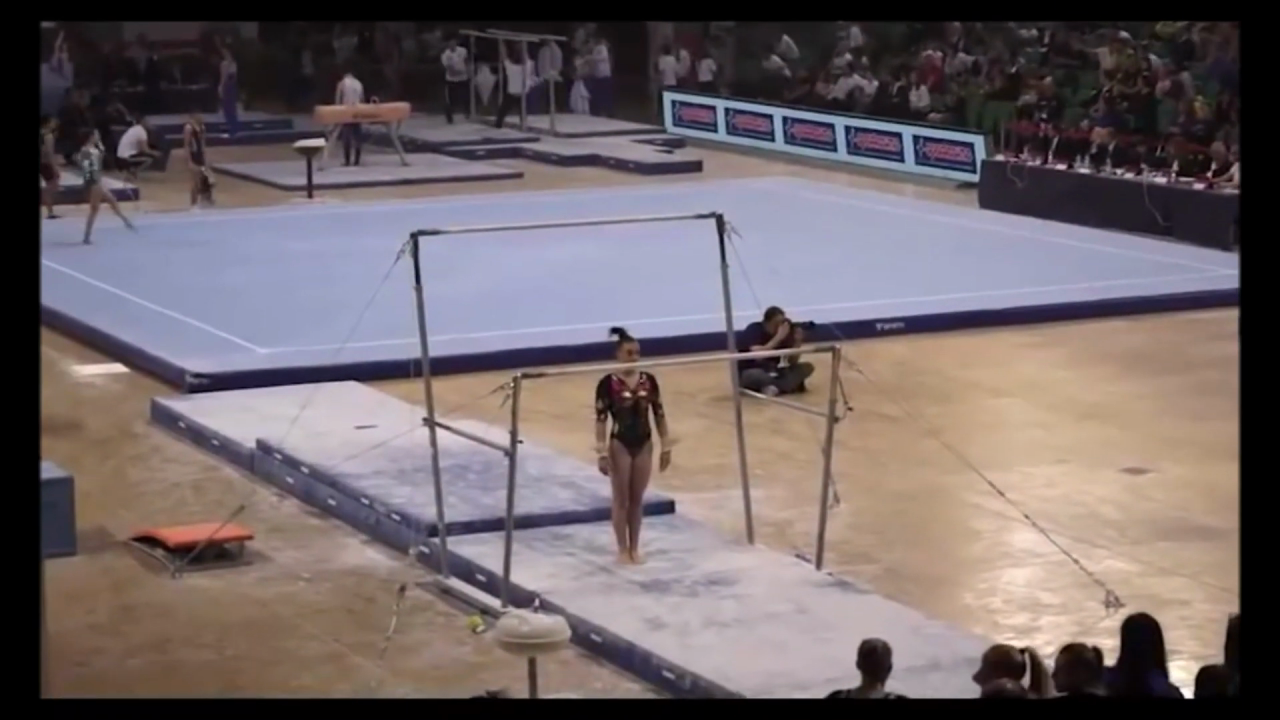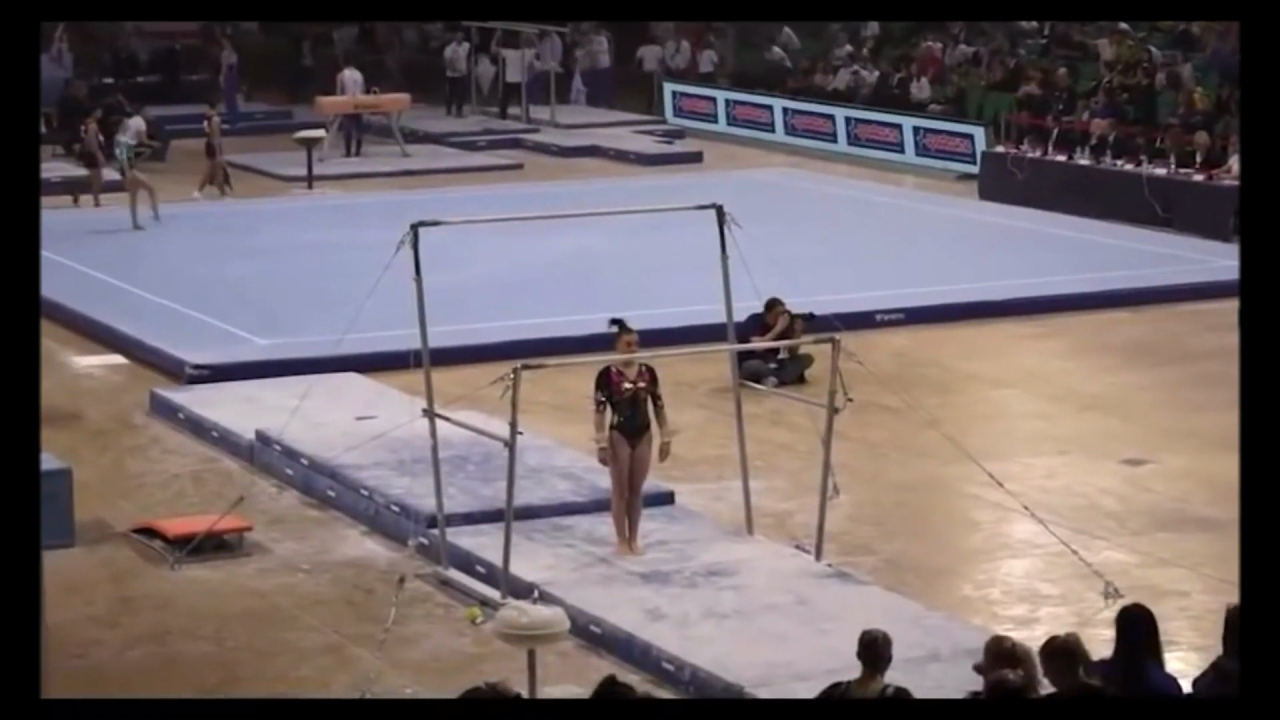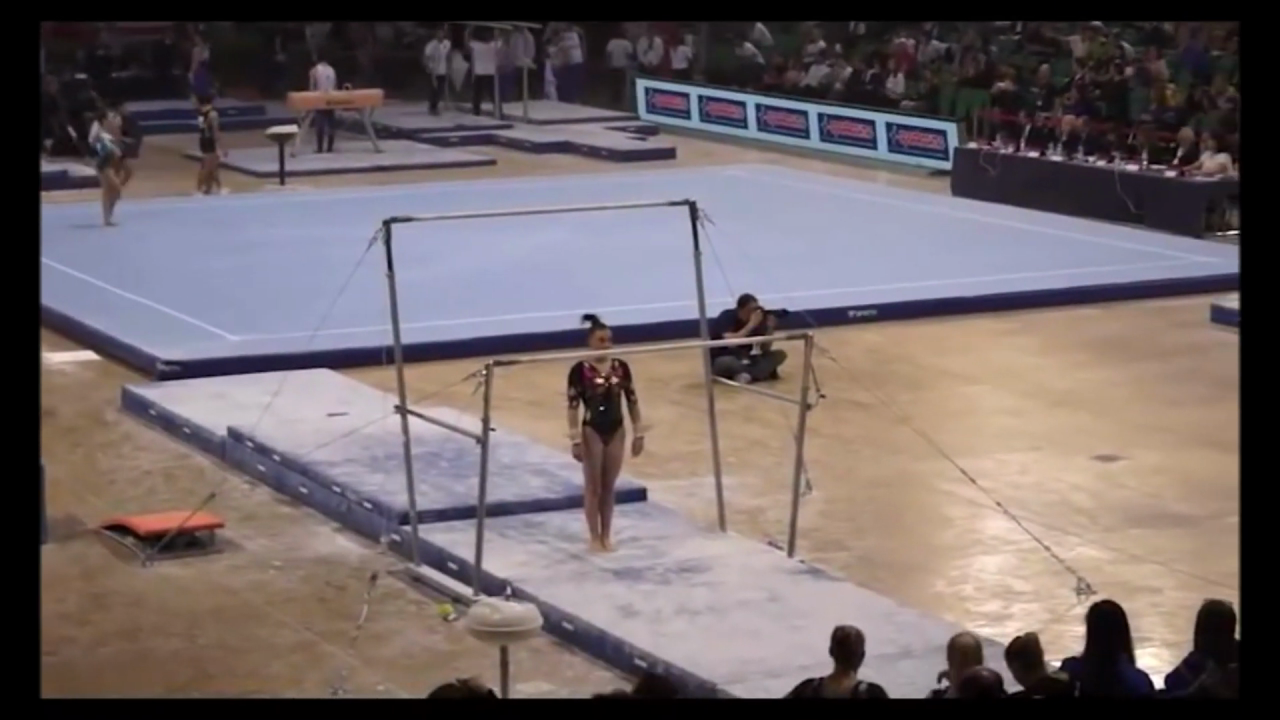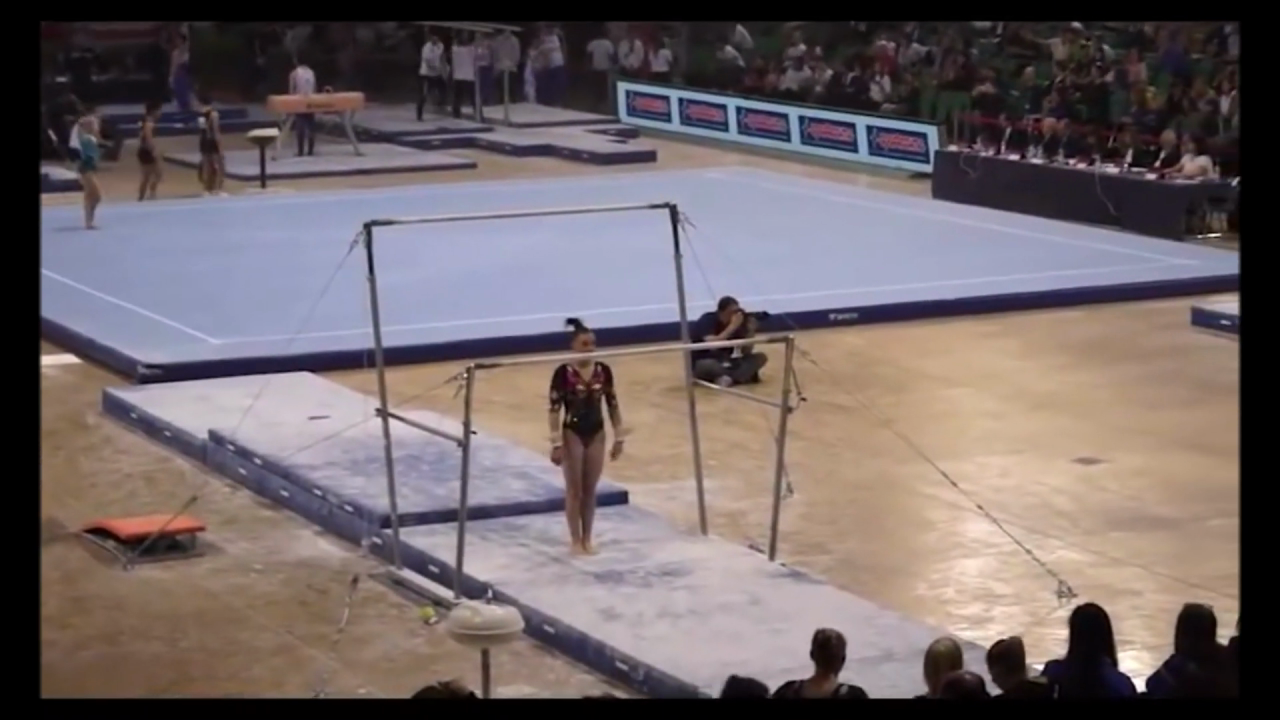
dt=0.5s
person 1, frame 1
left shoulder: (649, 380)
right shoulder: (608, 383)
left elbow: (659, 414)
right elbow: (601, 419)
left wrist: (666, 446)
right wrist: (602, 452)
left hip: (644, 444)
right hip: (620, 445)
left knee: (637, 499)
right knee: (621, 499)
left ankle: (634, 548)
right ankle: (622, 549)
person 1, frame 2
left shoulder: (648, 372)
right shoulder: (607, 375)
left elbow: (659, 406)
right elbow: (600, 411)
left wrist: (665, 437)
right wrist: (601, 443)
left hip: (643, 435)
right hip: (619, 436)
left knee: (636, 491)
right knee: (621, 491)
left ankle: (634, 539)
right ankle: (622, 540)
person 1, frame 3
left shoulder: (621, 367)
right shoulder: (580, 370)
left elbow: (632, 401)
right elbow: (573, 407)
left wrist: (639, 432)
right wrist: (575, 439)
left hip: (616, 431)
right hip: (592, 432)
left knee: (609, 487)
right knee: (593, 487)
left ankle: (606, 535)
right ankle: (594, 537)
person 1, frame 4
left shoulder: (603, 371)
right shoulder: (563, 373)
left elbow: (612, 405)
right elbow: (554, 409)
left wrist: (619, 438)
right wrist: (556, 443)
left hip: (597, 434)
right hip: (573, 435)
left knee: (590, 490)
right knee: (575, 490)
left ankle: (588, 538)
right ankle: (576, 540)
